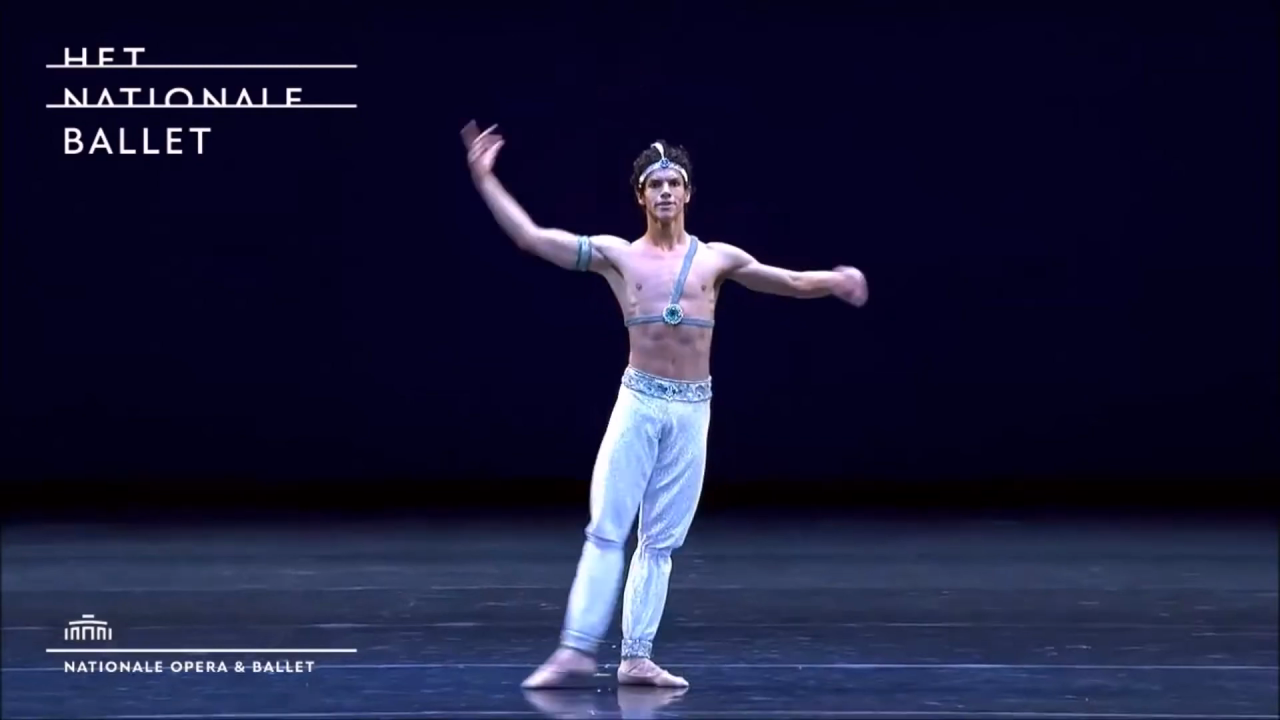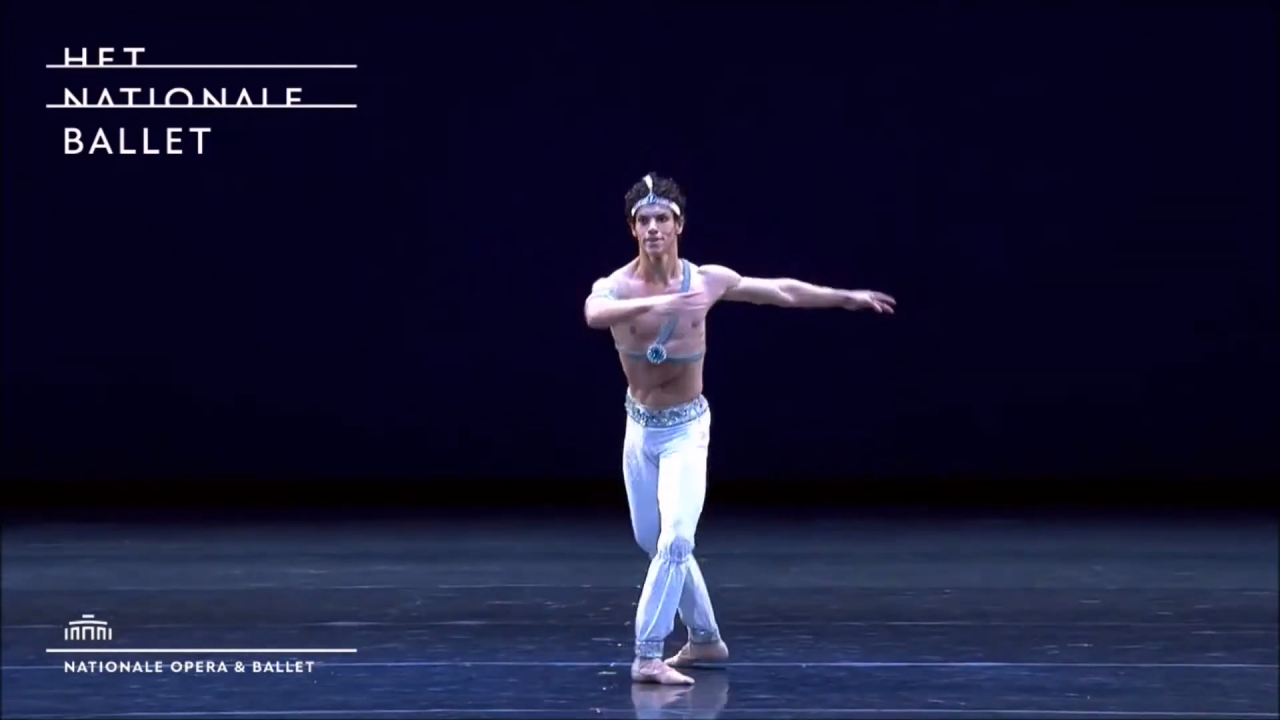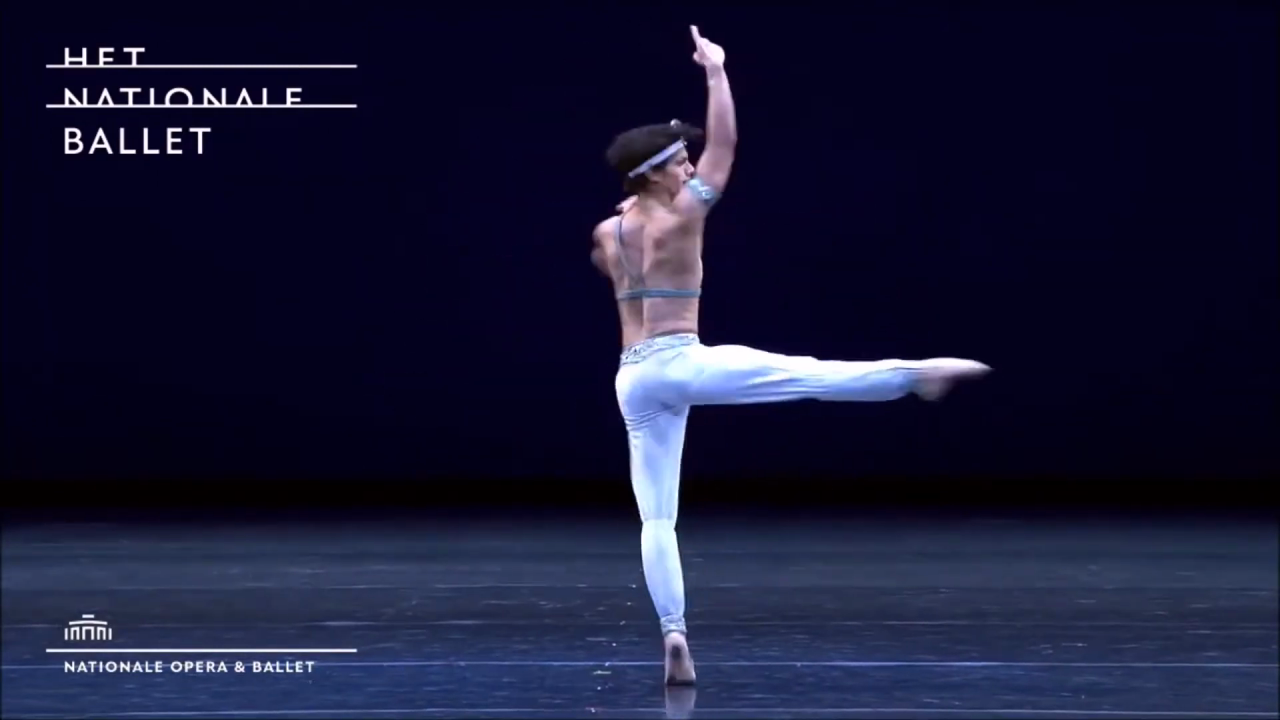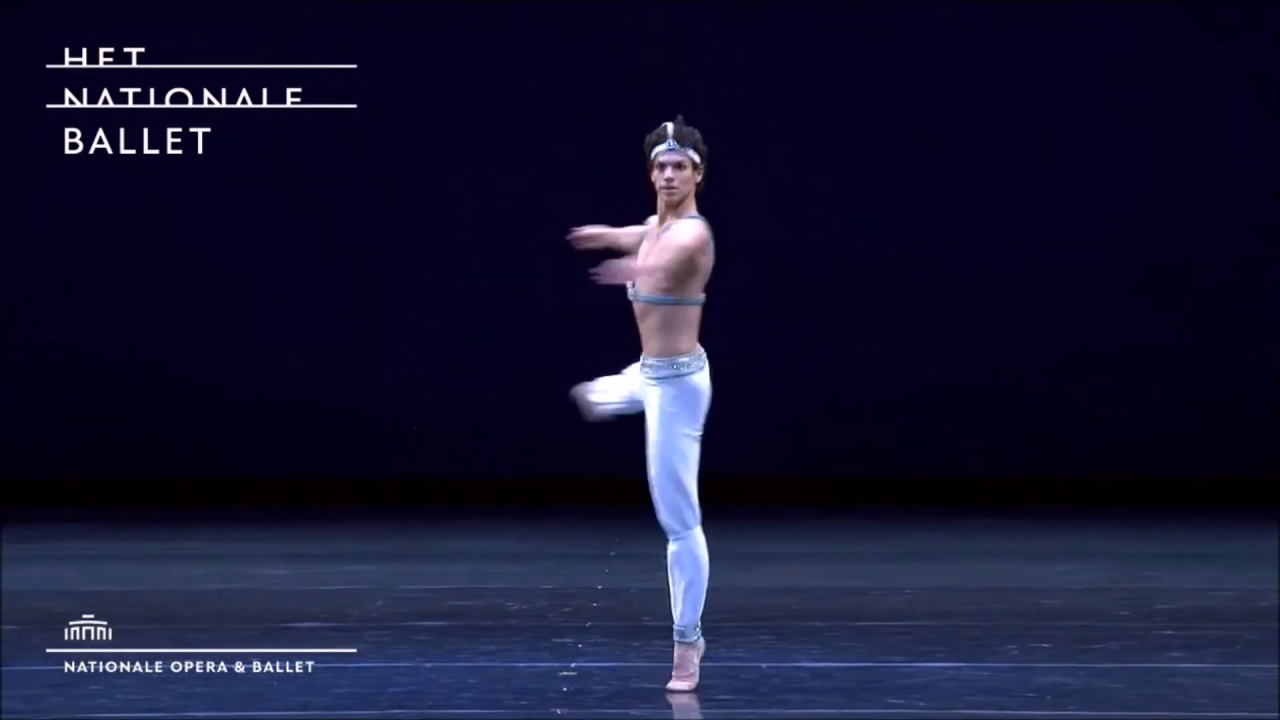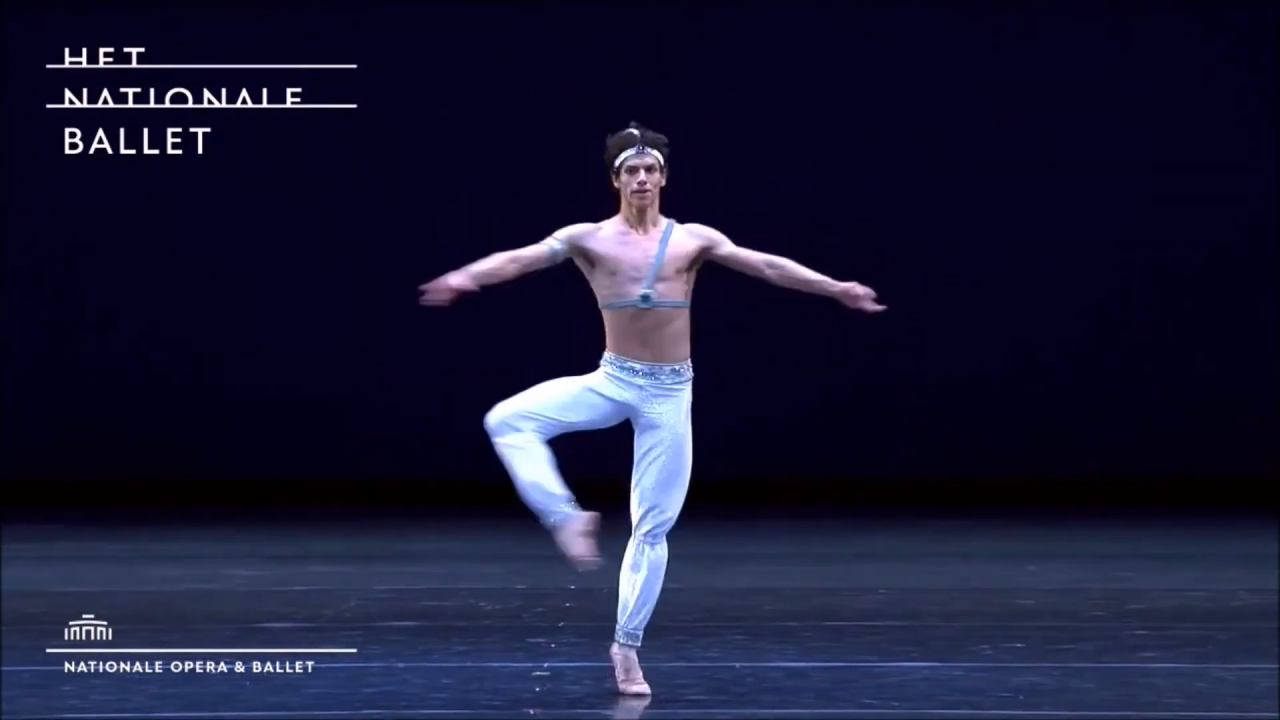
dt=1s
person 1, frame 1
left shoulder: (717, 257)
right shoulder: (616, 254)
left elbow: (792, 281)
right elbow: (531, 237)
left wrist: (841, 275)
right wrist: (485, 178)
left hip: (692, 409)
right hip: (638, 402)
left knee: (662, 539)
right knee: (607, 529)
left ankle: (635, 655)
right ankle: (577, 649)
person 1, frame 2
left shoulder: (710, 280)
right shoulder: (616, 287)
left elbow: (778, 289)
right elbow: (596, 313)
left wrist: (850, 295)
right wrist: (651, 302)
left hip: (687, 426)
right hip: (641, 426)
left knee: (674, 539)
right knee: (653, 539)
left ankle: (650, 654)
right ankle: (704, 637)
person 1, frame 3
left shoulder: (609, 232)
right shoulder: (680, 218)
right elbow: (723, 145)
right wrist: (716, 68)
left hip: (634, 380)
right hip: (688, 365)
left knee: (656, 519)
right knee: (821, 372)
left ankle: (673, 635)
right ankle: (925, 371)
person 1, frame 4
left shoulder: (691, 232)
right shoulder: (653, 226)
left elbow: (663, 259)
right elbow: (632, 240)
left wrist: (640, 264)
right wrist: (613, 235)
left hip: (674, 383)
right hip: (658, 371)
left knee: (681, 522)
left ankle: (687, 643)
right ankle: (604, 393)
person 1, frame 5
left shoulder: (691, 237)
right shoulder: (585, 237)
left elbow: (765, 265)
right elbow: (515, 262)
left wrist: (838, 287)
right wrist: (461, 277)
left hip: (669, 391)
right hip: (610, 381)
left knee: (652, 531)
right knee: (506, 420)
left ankle: (626, 647)
right ankle: (568, 519)
